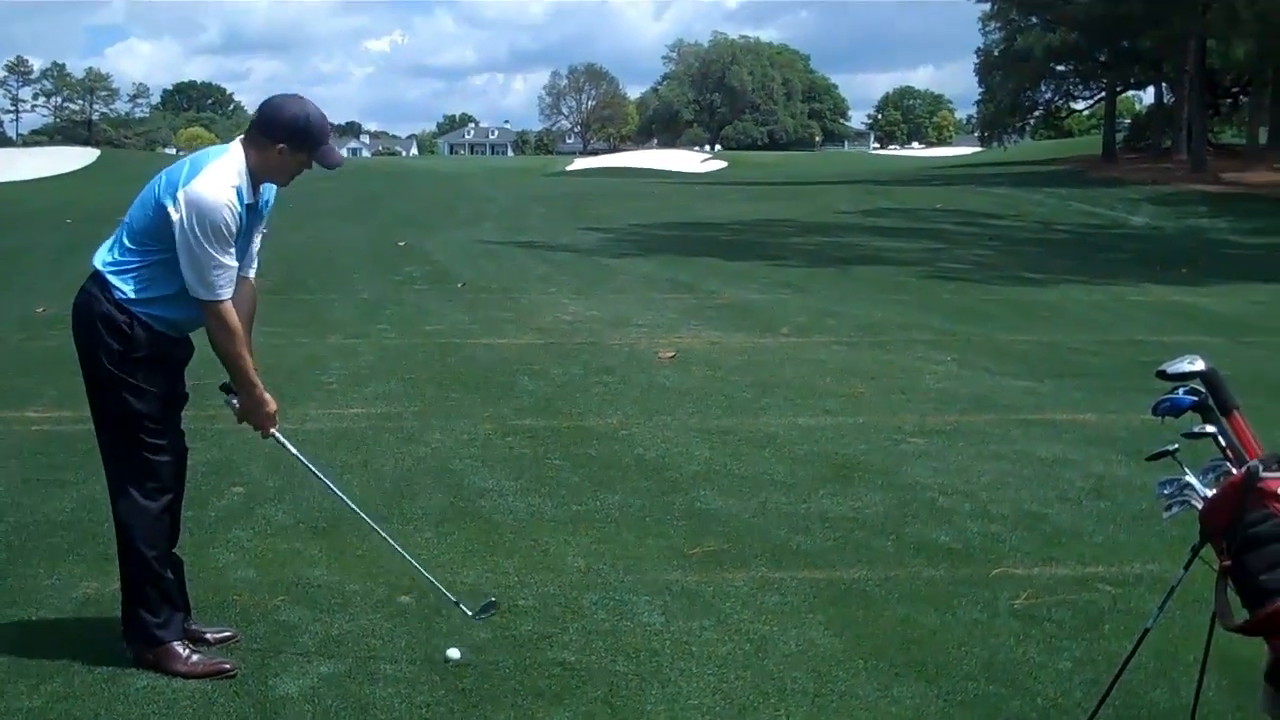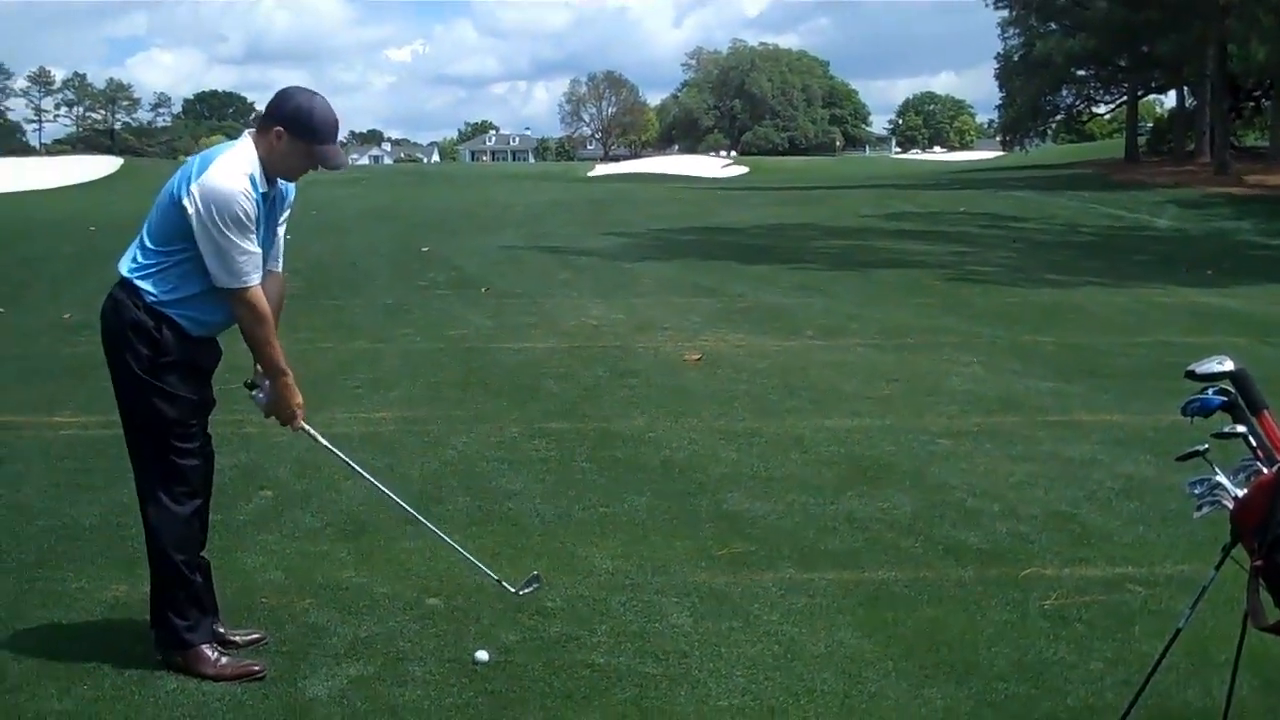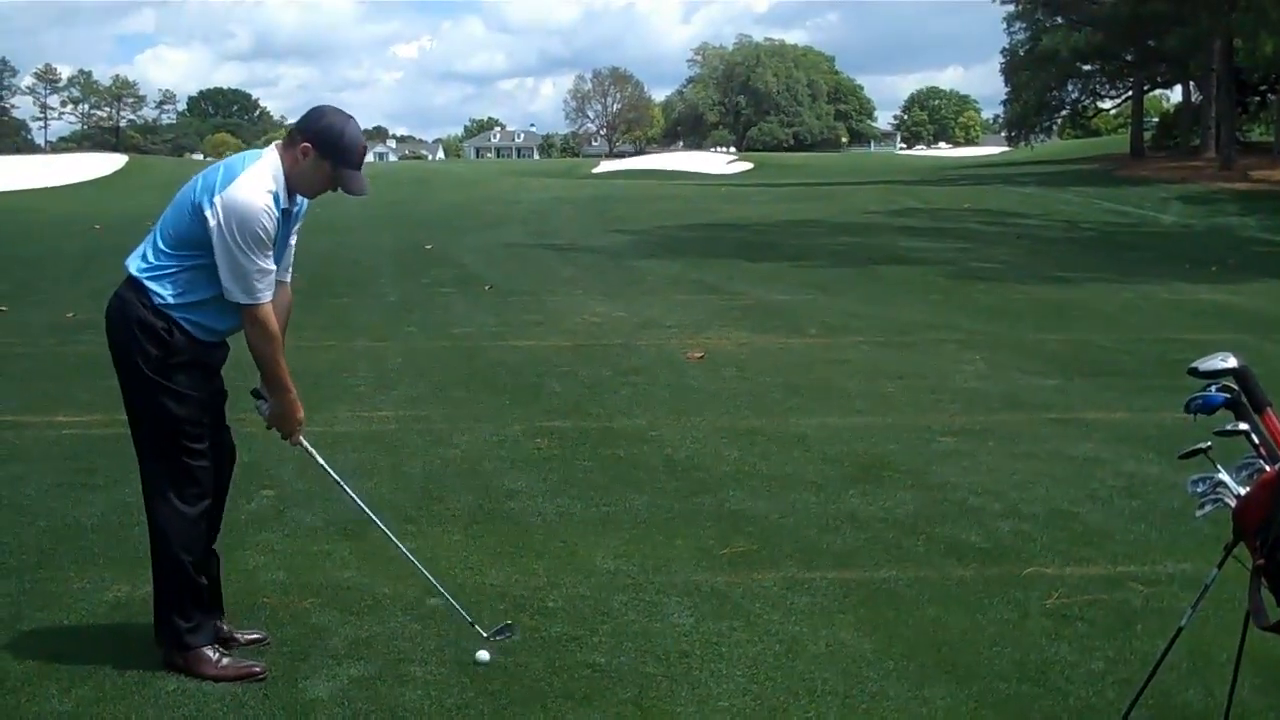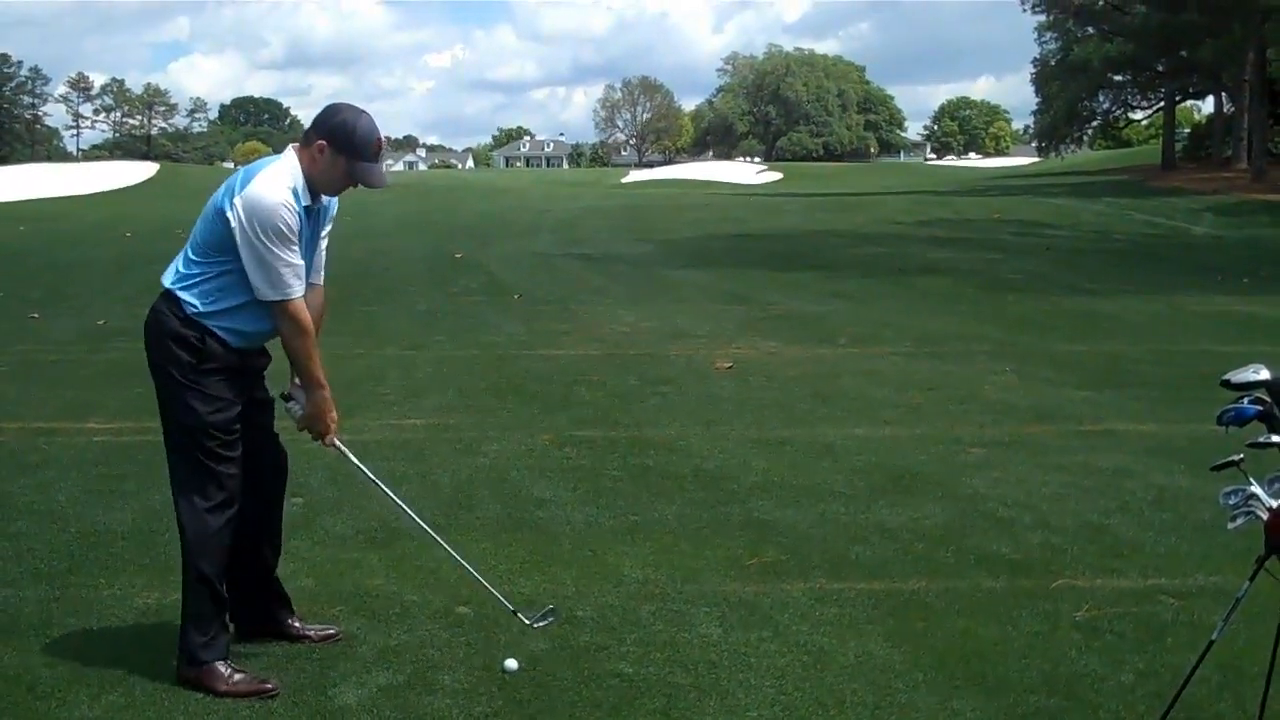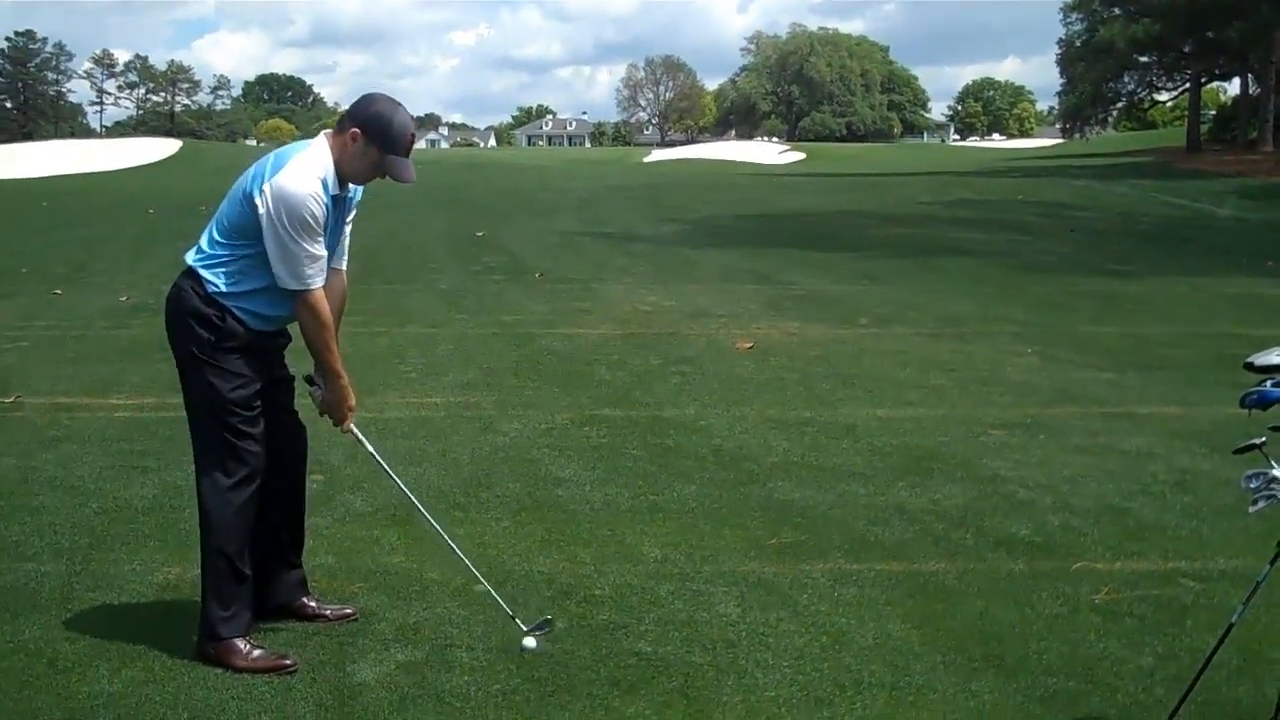
dt=1s
person 1, frame 1
left shoulder: (255, 189)
right shoulder: (210, 194)
left elbow: (243, 283)
right elbow: (216, 309)
left wrist: (246, 381)
right wrist: (254, 391)
left hip: (154, 326)
right hip: (118, 326)
left knee: (165, 471)
right knee: (145, 477)
left ankle: (168, 615)
right ankle: (155, 636)
person 1, frame 2
left shoulder: (275, 186)
right shoulder: (223, 185)
left elbow: (270, 278)
right elbow: (245, 298)
left wrist: (269, 372)
right wrist: (282, 379)
left hip: (185, 332)
right hip: (147, 330)
left knee: (192, 476)
right knee: (174, 480)
left ankle: (198, 618)
right ankle: (183, 638)
person 1, frame 3
left shoulder: (288, 194)
right shoulder: (248, 199)
left elbow: (279, 291)
right elbow: (255, 313)
left wrist: (274, 388)
right wrist: (286, 397)
left hip: (191, 331)
right hip: (153, 329)
left knee: (212, 465)
right knee: (183, 479)
left ankle: (199, 613)
right ankle: (186, 638)
person 1, frame 4
left shoulder: (318, 198)
right shoulder: (267, 198)
left elbow: (311, 292)
right elbow: (288, 309)
left wrist: (307, 384)
right wrist: (319, 392)
left hip: (235, 344)
right hip: (190, 342)
left knee: (263, 474)
right knee: (211, 489)
left ankle: (261, 610)
right ankle: (202, 654)
person 1, frame 5
left shoulder: (341, 184)
right shoulder: (296, 187)
left elbow: (333, 279)
right elbow: (308, 299)
left wrist: (326, 373)
right wrist: (338, 382)
left hip: (253, 323)
right hip: (210, 321)
left knee: (285, 453)
right knee: (234, 466)
left ankle: (279, 590)
right ankle: (222, 630)
